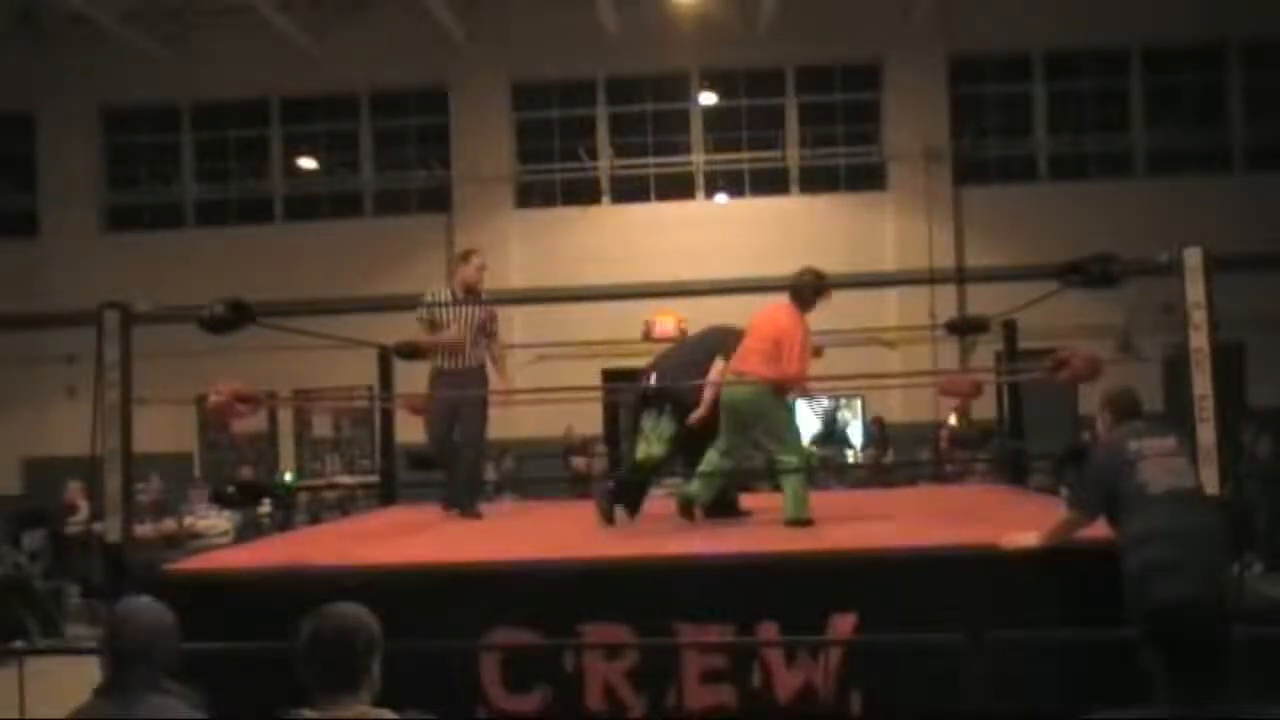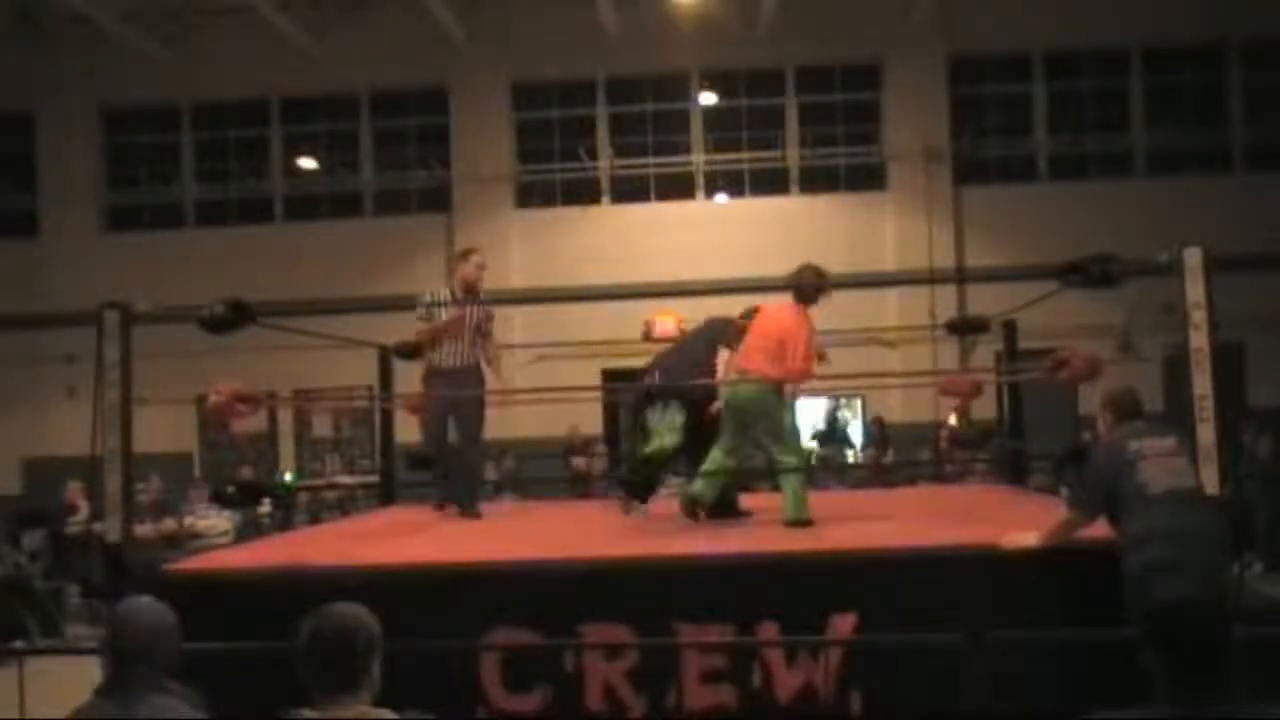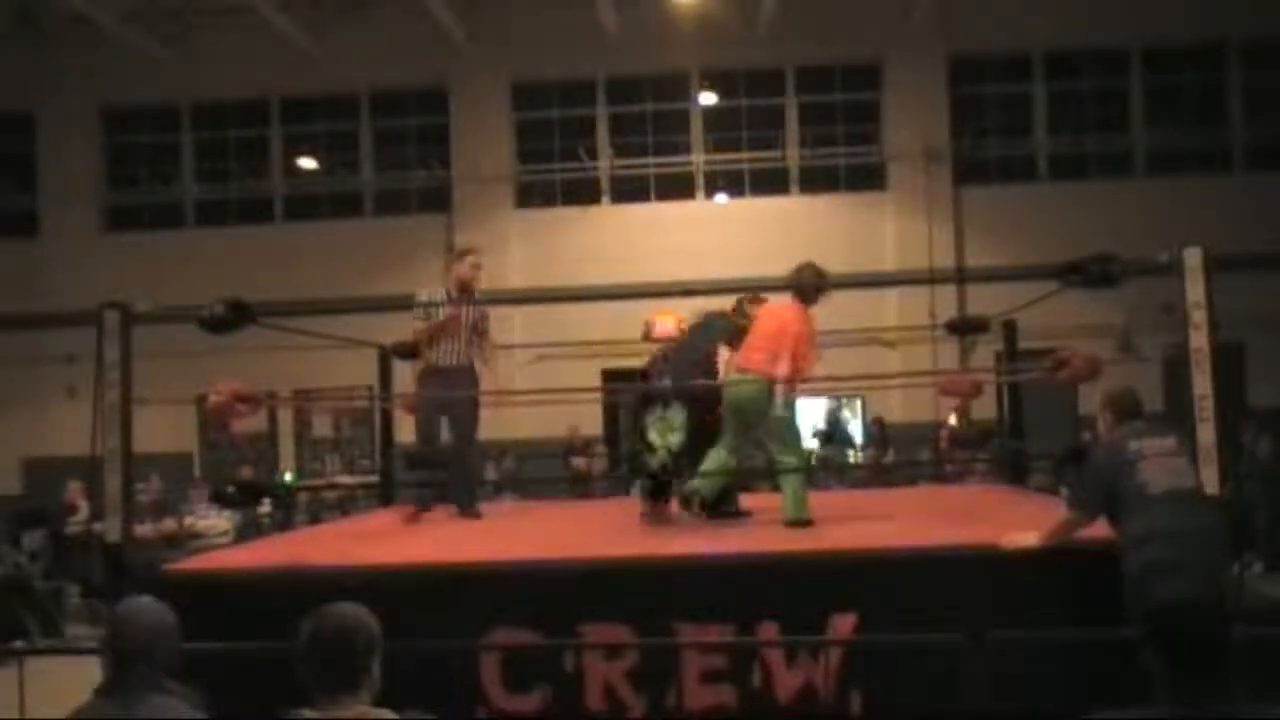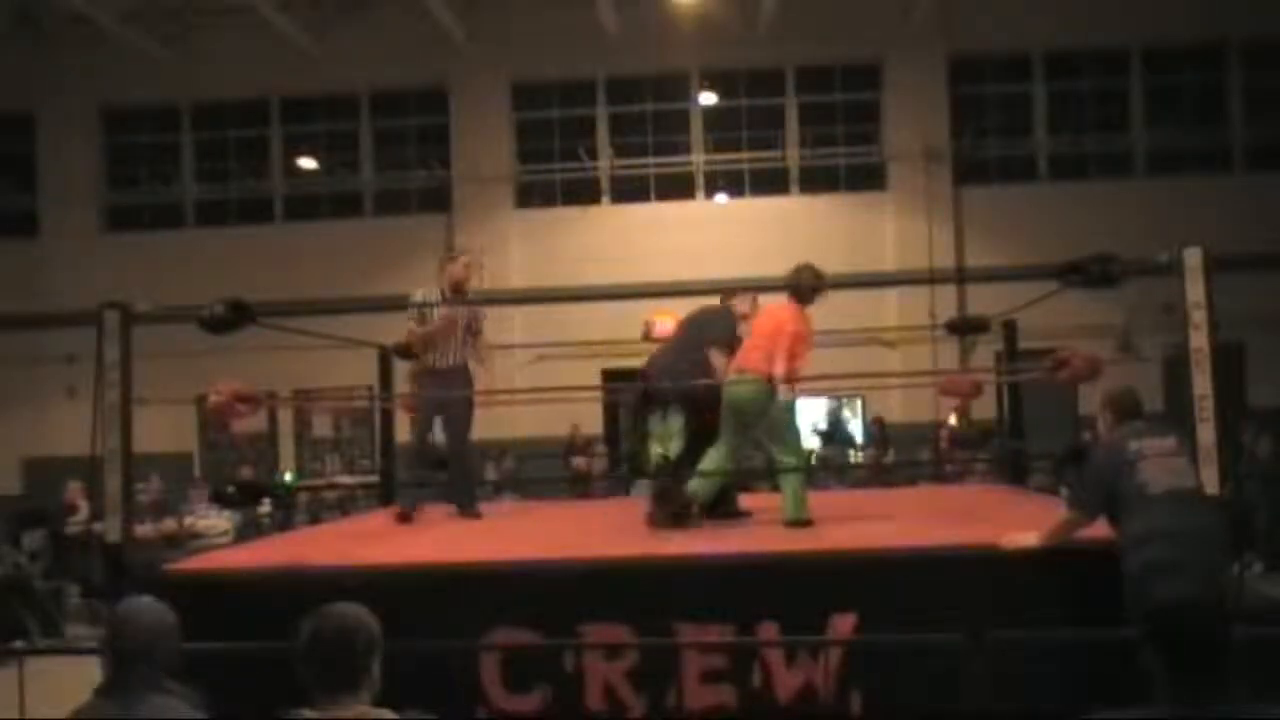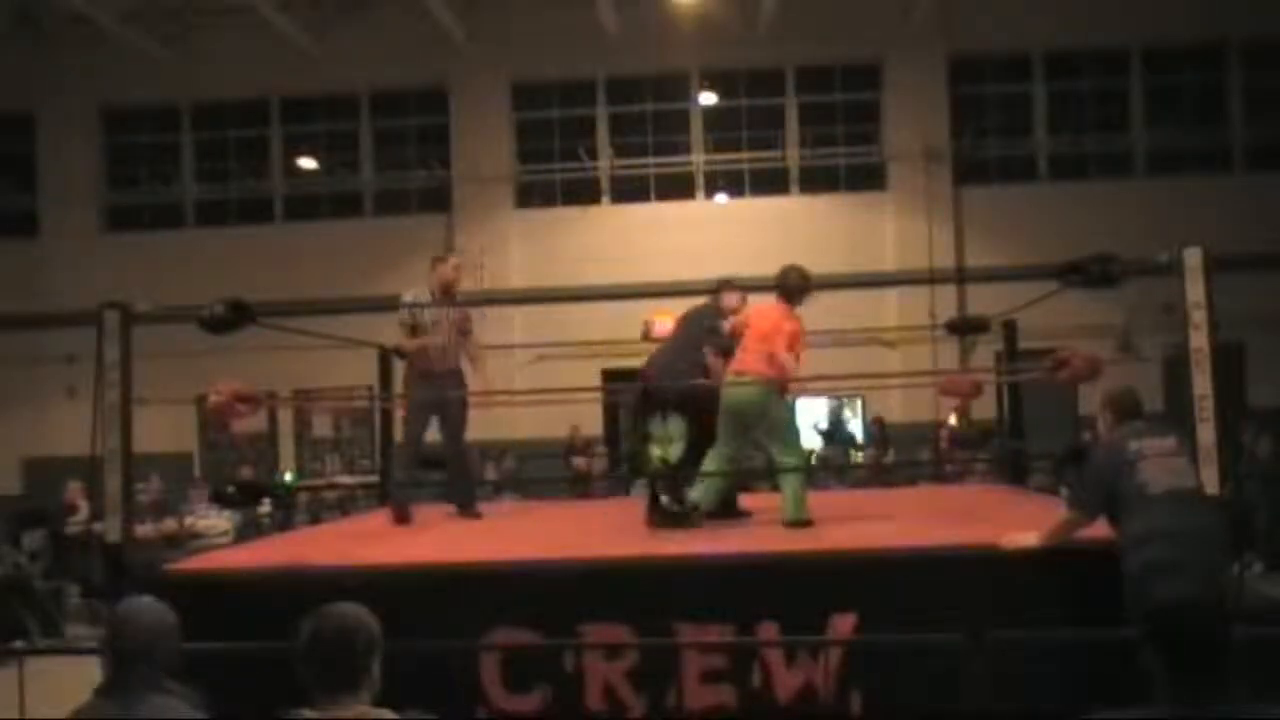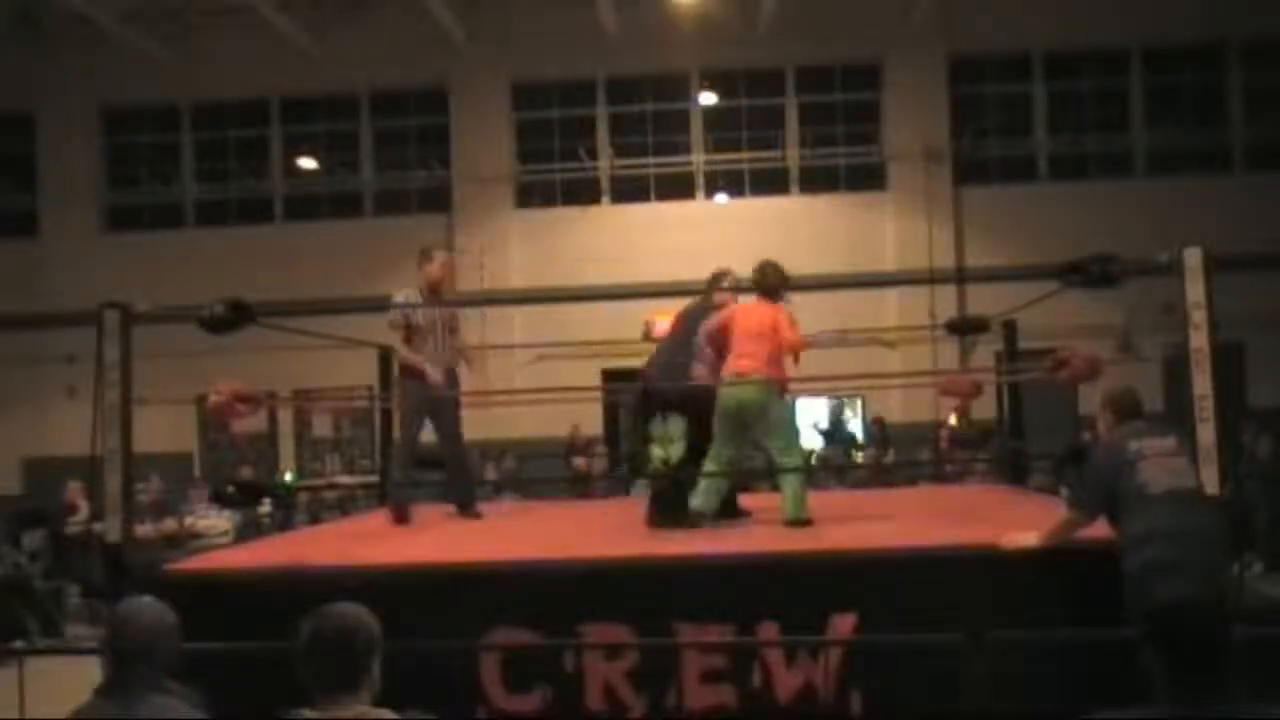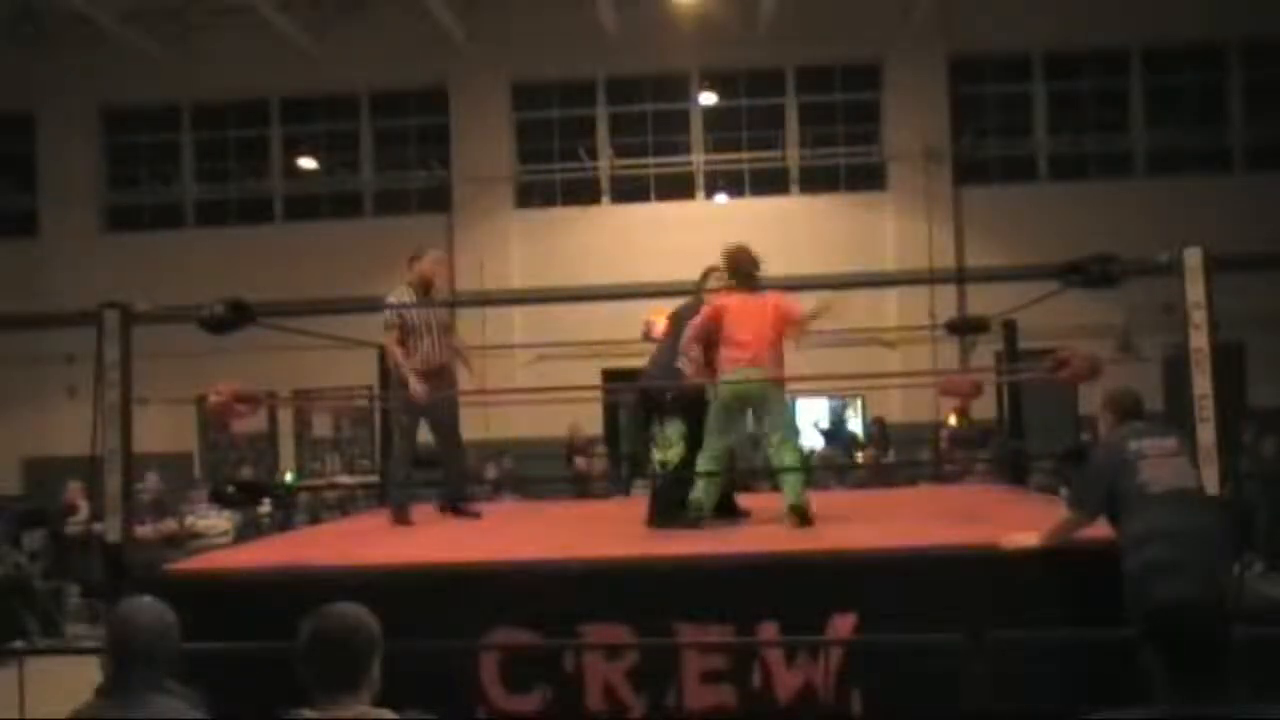
dt=0.1s
person 1, frame 1
left shoulder: (1109, 447)
right shoulder: (1173, 442)
left elbow: (1081, 514)
left wrist: (1039, 538)
left hip: (1157, 565)
right hip: (1207, 549)
left knee: (1172, 674)
right knee: (1208, 668)
person 1, frame 2
left shoulder: (1110, 448)
right shoulder: (1174, 442)
left elbow: (1082, 514)
left wrist: (1039, 538)
left hip: (1157, 565)
right hip: (1206, 549)
left knee: (1172, 675)
right knee: (1209, 670)
person 1, frame 3
left shoulder: (1110, 448)
right shoulder: (1174, 442)
left elbow: (1081, 514)
left wrist: (1039, 539)
left hip: (1157, 565)
right hip: (1207, 549)
left knee: (1172, 674)
right knee: (1208, 669)
person 1, frame 4
left shoulder: (1110, 448)
right shoulder: (1174, 442)
left elbow: (1082, 514)
left wrist: (1039, 538)
left hip: (1157, 565)
right hip: (1207, 549)
left knee: (1171, 674)
right knee: (1209, 671)
person 1, frame 5
left shoulder: (1110, 447)
right shoulder: (1174, 442)
left elbow: (1082, 514)
left wrist: (1039, 538)
left hip: (1157, 565)
right hip: (1207, 550)
left knee: (1171, 674)
right knee: (1209, 670)
person 1, frame 6
left shoulder: (1110, 448)
right shoulder: (1174, 442)
left elbow: (1082, 514)
left wrist: (1039, 538)
left hip: (1157, 566)
right hip: (1207, 549)
left knee: (1171, 675)
right knee: (1208, 669)
person 1, frame 7
left shoulder: (1110, 448)
right shoulder: (1175, 442)
left elbow: (1082, 514)
left wrist: (1039, 539)
left hip: (1157, 566)
right hip: (1208, 550)
left knee: (1171, 675)
right knee: (1209, 668)
person 2, frame 1
left shoulder: (484, 304)
right shoulder: (433, 299)
left elbow: (493, 343)
right elbow: (421, 338)
left wrist: (503, 377)
right wrist: (444, 339)
left hip: (473, 379)
right hip: (442, 379)
left knee: (472, 440)
right knee: (439, 439)
left ankle: (468, 500)
right ankle: (454, 491)
person 2, frame 2
left shoulder: (482, 304)
right shoulder: (432, 299)
left elbow: (488, 344)
right elbow: (419, 335)
left wrist: (498, 376)
right wrist: (445, 322)
left hip: (469, 378)
right hip: (438, 378)
left knee: (470, 441)
right knee: (433, 438)
left ankle: (467, 500)
right ankle: (447, 489)
person 2, frame 3
left shoulder: (477, 304)
right shoulder: (428, 298)
left elbow: (483, 343)
right elbow: (417, 336)
right wrist: (442, 321)
left hip: (464, 379)
right hip: (433, 378)
left knee: (465, 442)
right knee: (427, 440)
left ankle: (466, 501)
right ankle: (424, 497)
person 2, frame 4
left shoulder: (470, 305)
right shoulder: (422, 298)
left elbow: (477, 343)
right elbow: (411, 338)
right wrist: (436, 327)
left hip: (458, 378)
right hip: (427, 378)
left knee: (460, 443)
right knee: (419, 441)
left ankle: (465, 501)
right ankle: (408, 502)
person 2, frame 5
left shoulder: (459, 306)
right shoulder: (412, 301)
left elbow: (469, 343)
right elbow: (402, 343)
left wrist: (479, 371)
right wrist: (430, 341)
left hip: (451, 380)
right hip: (421, 381)
left knee: (456, 443)
right knee: (412, 442)
left ankle: (465, 501)
right ankle: (400, 504)
person 2, frame 6
left shoulder: (445, 304)
right shoulder: (403, 301)
left elbow: (455, 341)
right elbow: (398, 347)
left wrist: (467, 357)
right wrist: (426, 367)
left hip: (445, 381)
right hip: (414, 382)
left knee: (454, 443)
right knee: (407, 444)
left ankle: (465, 501)
right ankle: (399, 505)
person 2, frame 7
left shoulder: (436, 301)
right shoulder: (396, 301)
left elbow: (449, 338)
right elbow: (392, 345)
left wrist: (464, 359)
right wrist: (411, 379)
left hip: (440, 380)
right hip: (411, 382)
left knee: (451, 441)
right knee: (404, 444)
left ankle: (454, 499)
right ankle: (399, 506)
person 3, frame 1
left shoulder: (769, 311)
right shoulder: (797, 326)
right elbow: (791, 375)
left wrist: (806, 353)
right wrist: (801, 390)
left hip: (731, 387)
right hip: (760, 391)
left knee: (725, 447)
right knee: (789, 452)
left ankle: (694, 494)
right ankle: (797, 512)
person 3, frame 2
left shoulder: (770, 309)
right shoulder: (802, 323)
right elbow: (794, 371)
right wrist: (787, 410)
left hip: (734, 384)
right hip: (762, 389)
left knee: (727, 445)
right knee: (789, 453)
left ankle: (698, 493)
right ankle: (796, 513)
person 3, frame 3
left shoulder: (770, 308)
right shoulder: (802, 323)
right elbow: (785, 364)
right wrist: (780, 402)
left hip: (735, 383)
right hip: (762, 389)
left knee: (729, 444)
right knee: (789, 453)
left ankle: (697, 489)
right ankle: (796, 513)
person 3, frame 4
left shoulder: (769, 309)
right shoulder: (798, 321)
right elbow: (781, 358)
right wrist: (783, 390)
left hip: (733, 384)
right hip: (761, 388)
left knee: (726, 444)
right knee: (789, 453)
left ankle: (695, 492)
right ankle: (796, 513)
person 3, frame 5
left shoulder: (757, 311)
right shoulder: (790, 321)
right elbow: (781, 354)
right wrist: (793, 371)
left hip: (732, 387)
right hip: (762, 391)
left knee: (723, 450)
right knee: (789, 454)
left ankle: (697, 501)
right ankle: (795, 513)
person 3, frame 6
left shoulder: (737, 310)
right shoulder: (781, 313)
left elbow: (706, 332)
right elbow: (792, 342)
left hip: (730, 389)
right hip: (765, 391)
left knee: (721, 454)
right knee: (788, 453)
left ankle: (699, 509)
right ankle: (795, 514)
person 3, frame 7
left shoulder: (720, 302)
right shoulder: (774, 301)
left elbow: (694, 330)
right elbow: (801, 318)
left wrist: (686, 350)
right wrist: (819, 310)
left hip: (729, 382)
right hip: (765, 381)
left knee: (714, 446)
right knee: (784, 444)
left ankle: (698, 503)
right ankle: (796, 502)
person 4, frame 1
left shoulder: (723, 336)
right shoulder: (736, 340)
right elbow: (719, 370)
right wrist: (704, 407)
right hip: (669, 386)
right knee: (655, 448)
right ankle: (613, 499)
person 4, frame 2
left shoulder: (721, 328)
right shoulder: (732, 331)
right elbow: (724, 357)
right hip: (670, 382)
left knee: (704, 446)
right knee: (667, 441)
left ankle: (719, 506)
right ankle: (631, 490)
person 4, frame 3
right shoulder: (729, 323)
right elbow: (724, 354)
right hip: (670, 382)
left knee: (705, 444)
right knee: (673, 442)
left ankle: (715, 504)
right ankle: (655, 500)
person 4, frame 4
left shoulder: (712, 319)
right shoulder: (720, 318)
right elbow: (717, 355)
left hip: (682, 384)
right hip: (668, 382)
left knee: (704, 443)
right knee: (674, 446)
left ankle: (720, 505)
right ankle: (665, 508)
person 4, frame 5
left shoulder: (718, 322)
right shoulder: (712, 316)
right elbow: (712, 355)
left hip: (682, 386)
right hip: (670, 385)
left knee: (707, 443)
right knee: (675, 449)
left ankle: (721, 505)
right ankle: (665, 510)
person 4, frame 6
left shoulder: (716, 316)
right shoulder: (703, 312)
right wrist: (717, 385)
left hip: (685, 387)
right hip: (668, 384)
left knee: (707, 445)
right knee: (677, 450)
left ankle: (722, 506)
right ankle: (665, 512)
person 4, frame 7
right shoulder: (694, 312)
right wrist: (707, 385)
left hip: (686, 389)
right hip: (669, 388)
right knee: (675, 453)
left ankle: (720, 506)
right ankle: (664, 513)
